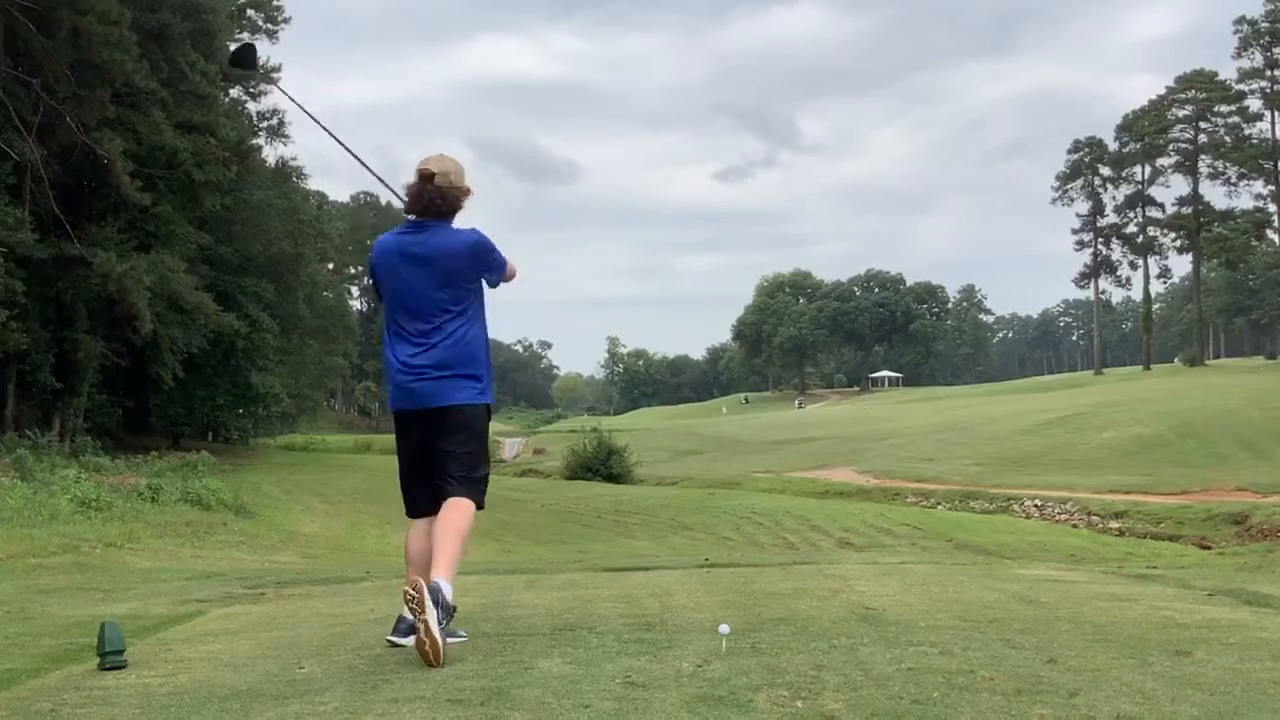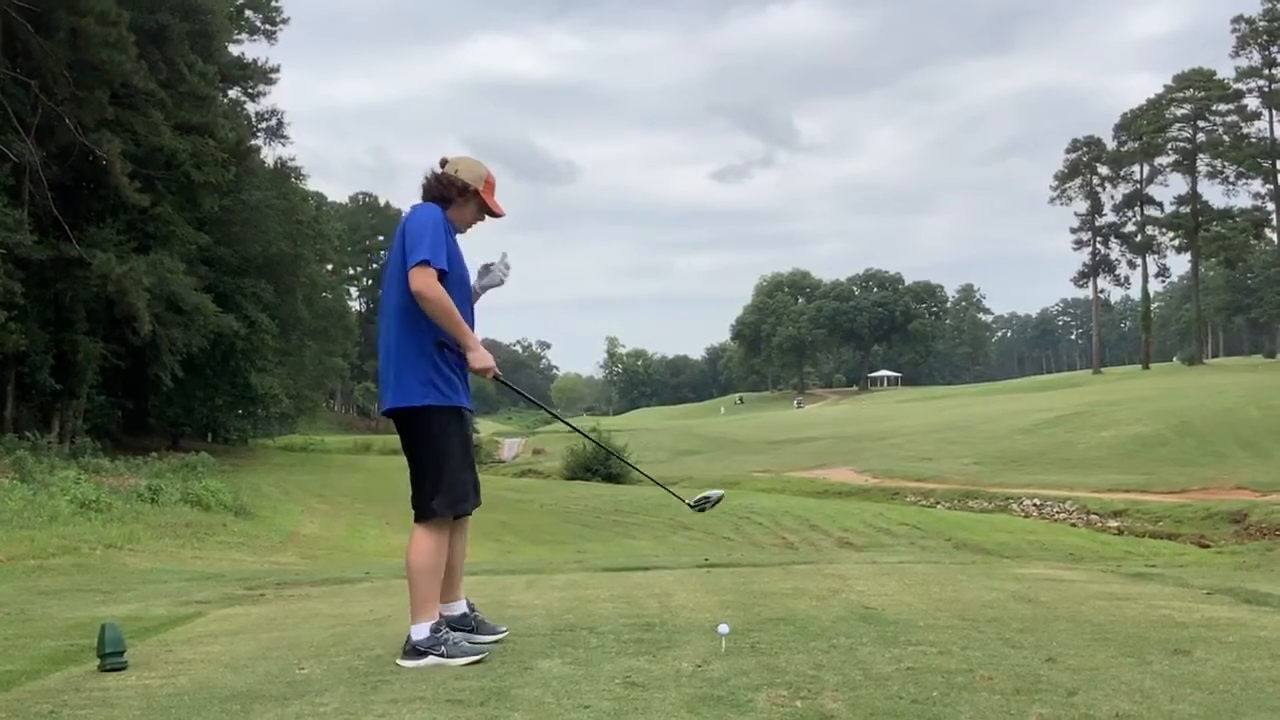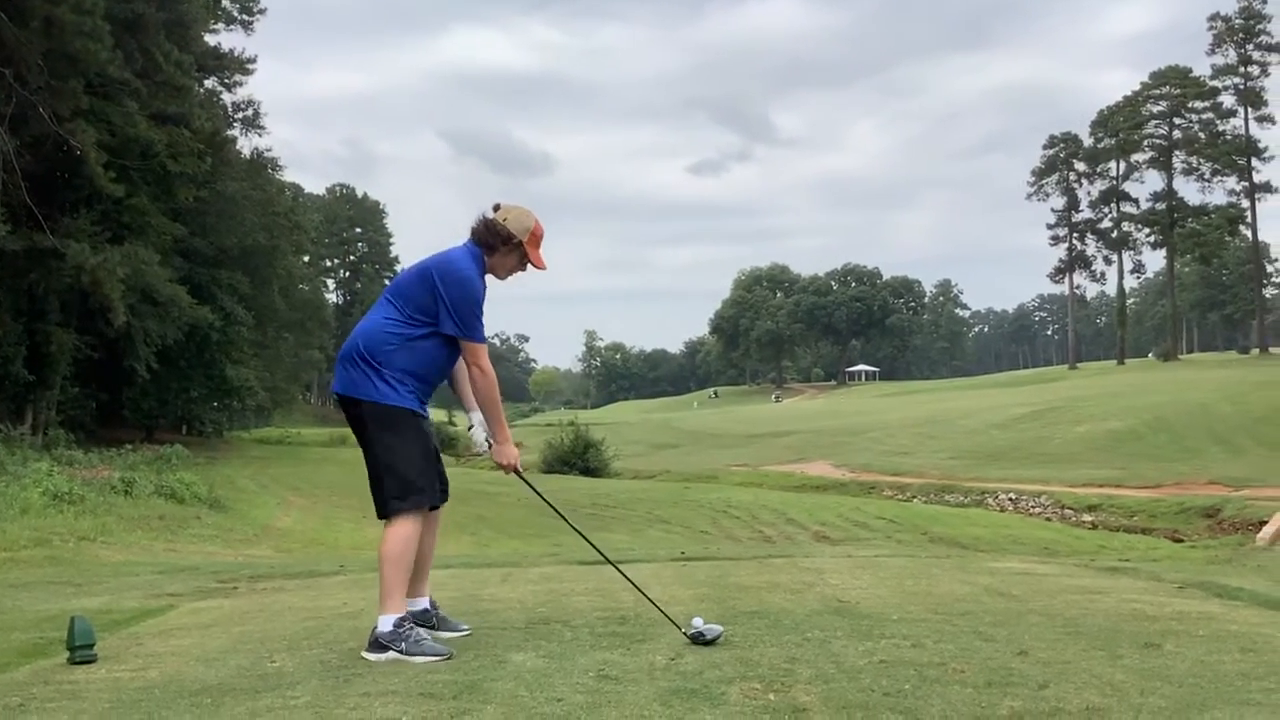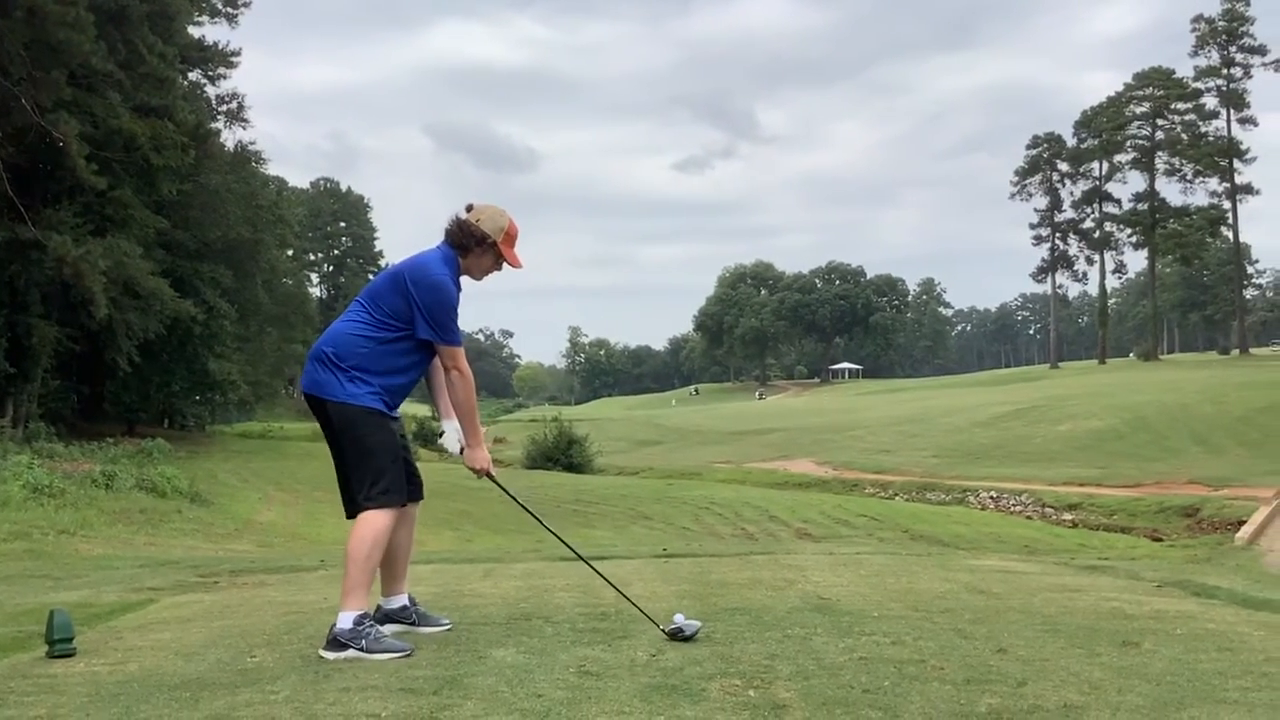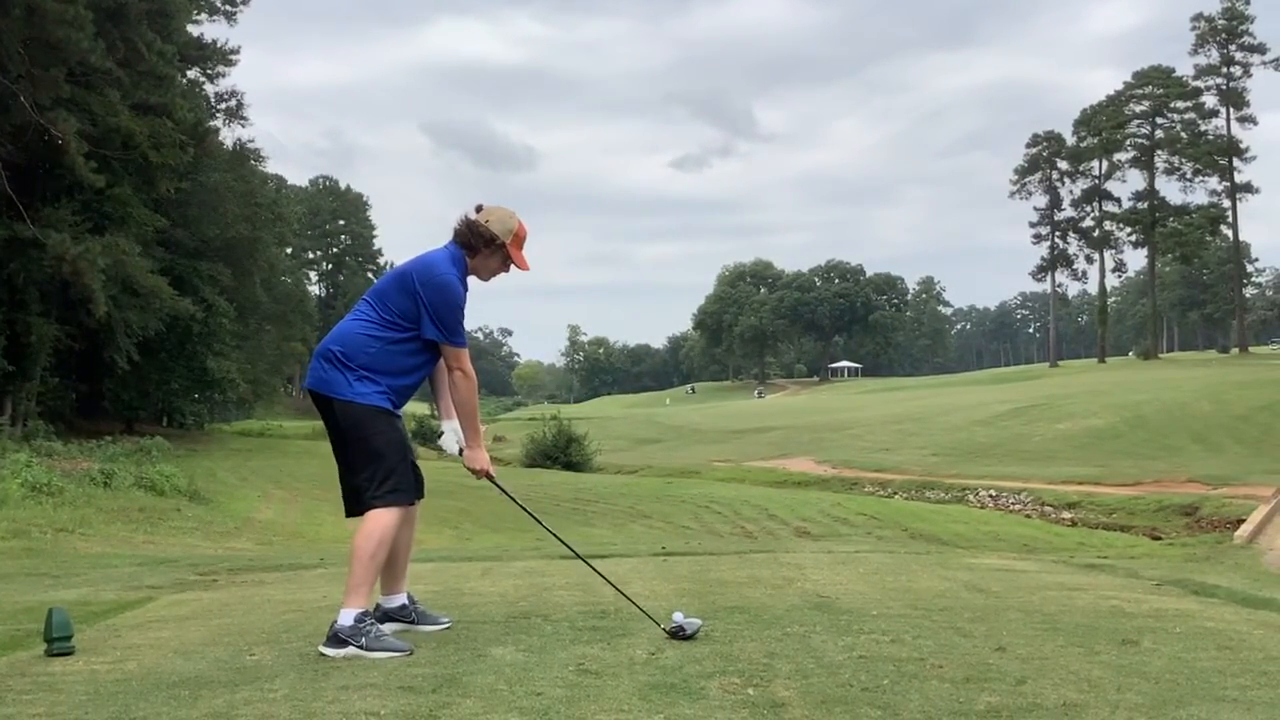
dt=1s
person 1, frame 1
left shoulder: (384, 249)
right shoulder: (469, 245)
right elbow: (507, 273)
left hip: (408, 394)
right hip: (461, 390)
left knee: (423, 506)
right knee: (461, 493)
left ankle: (414, 615)
right ankle: (438, 589)
person 1, frame 2
left shoulder: (432, 228)
right shoulder: (426, 217)
right elbow: (423, 286)
left wrist: (480, 286)
right wrist: (472, 348)
left hip: (439, 387)
right hip: (427, 388)
left knee: (457, 505)
right knee: (437, 511)
left ankle: (453, 610)
right ankle: (423, 636)
person 1, frame 3
left shoulder: (460, 268)
right shoulder: (461, 273)
left elbow: (456, 358)
right elbow: (479, 366)
left wrist: (476, 418)
right wrist: (502, 438)
left hip: (389, 386)
right hip: (378, 383)
left knee: (429, 499)
right knee: (409, 502)
left ankle: (416, 608)
right ankle: (389, 629)
person 1, frame 4
left shoulder: (434, 271)
right shoulder: (434, 278)
left elbow: (436, 360)
right elbow: (457, 369)
left wrist: (451, 425)
right wrist: (475, 443)
left hip: (359, 387)
right hip: (346, 384)
left knee: (405, 494)
right knee: (382, 500)
left ankle: (395, 605)
right ankle: (349, 626)
person 1, frame 5
left shoulder: (442, 269)
right shoulder: (442, 278)
left elbow: (438, 360)
right elbow: (460, 369)
left wrist: (449, 425)
right wrist: (474, 444)
left hip: (352, 383)
right hip: (352, 383)
left knee: (407, 493)
right knee: (389, 497)
left ankle: (394, 604)
right ankle: (349, 624)
